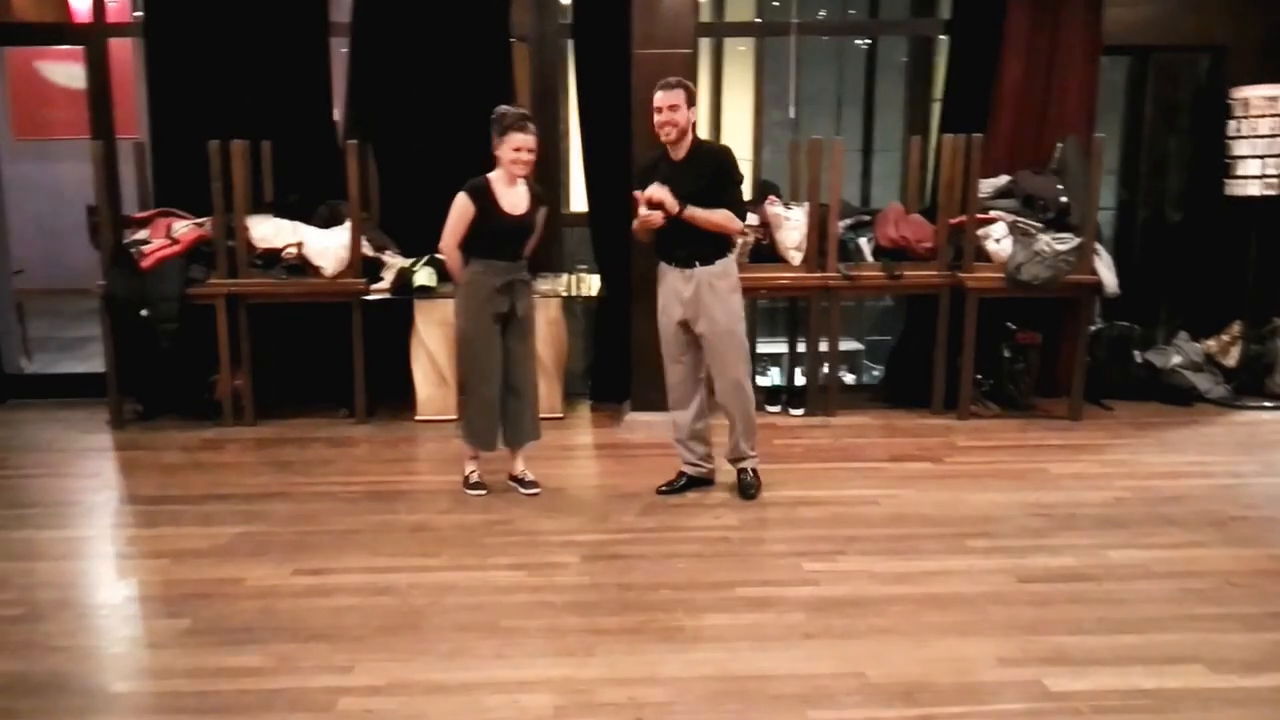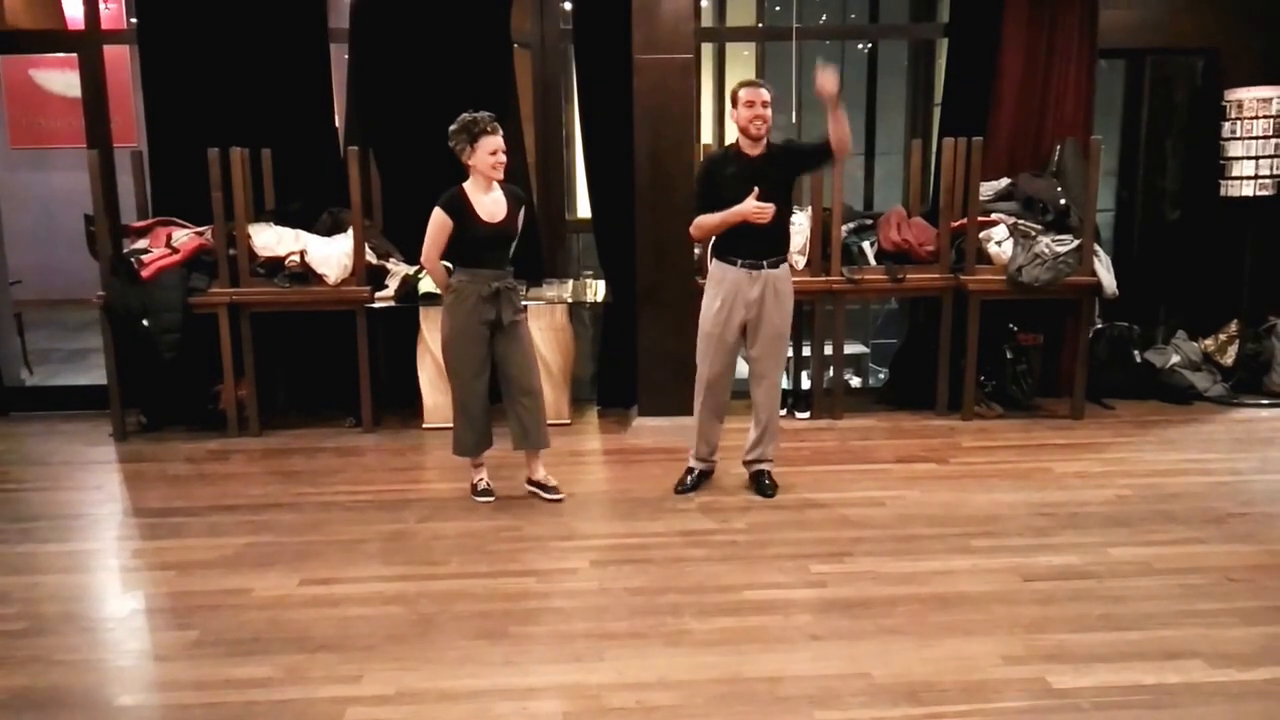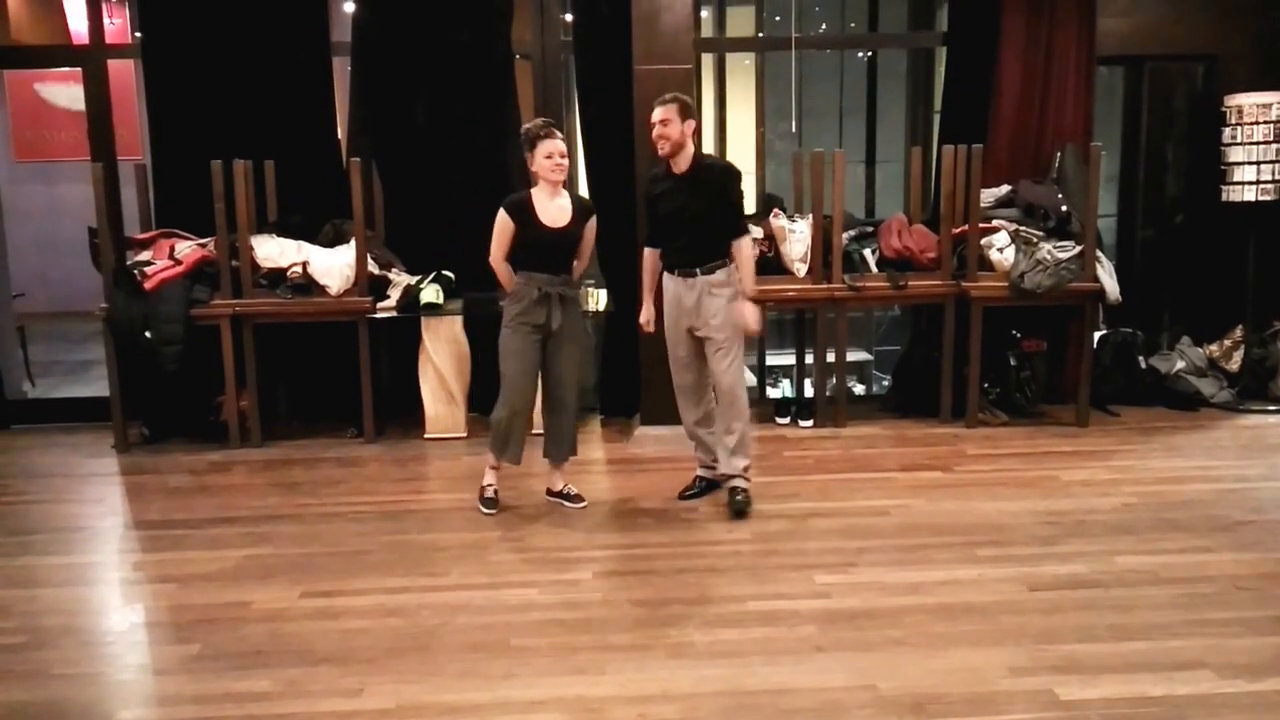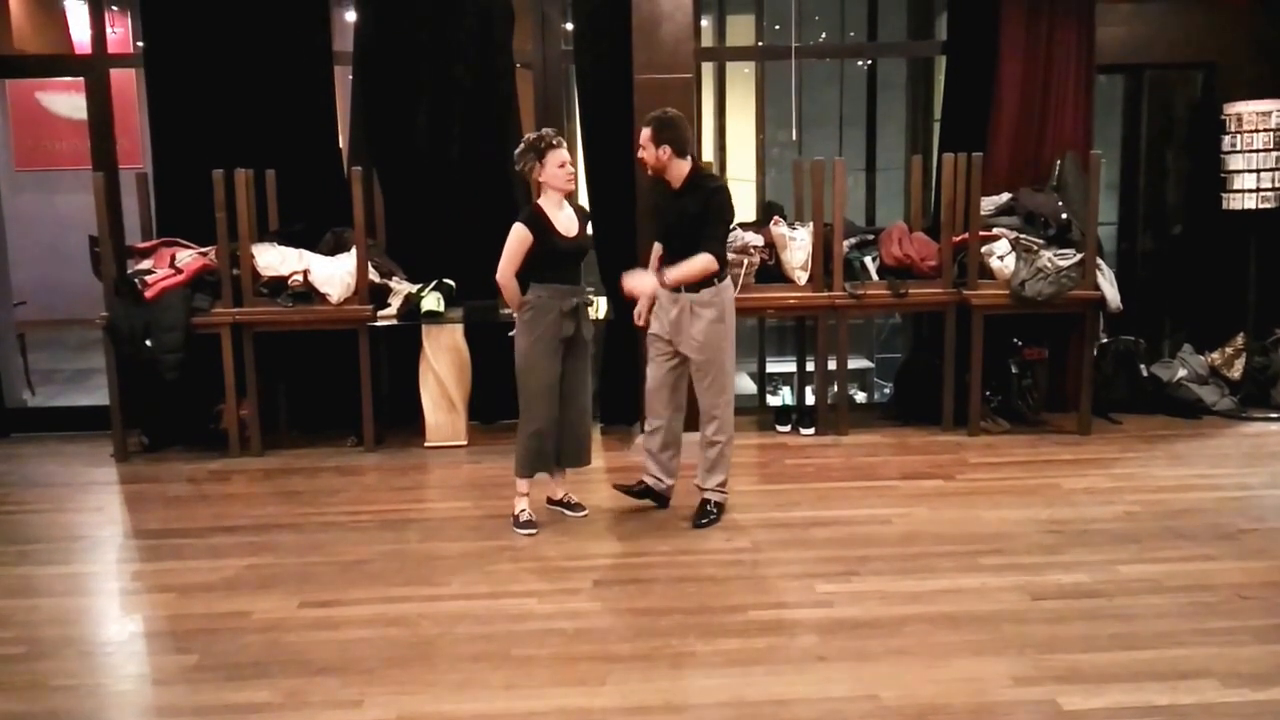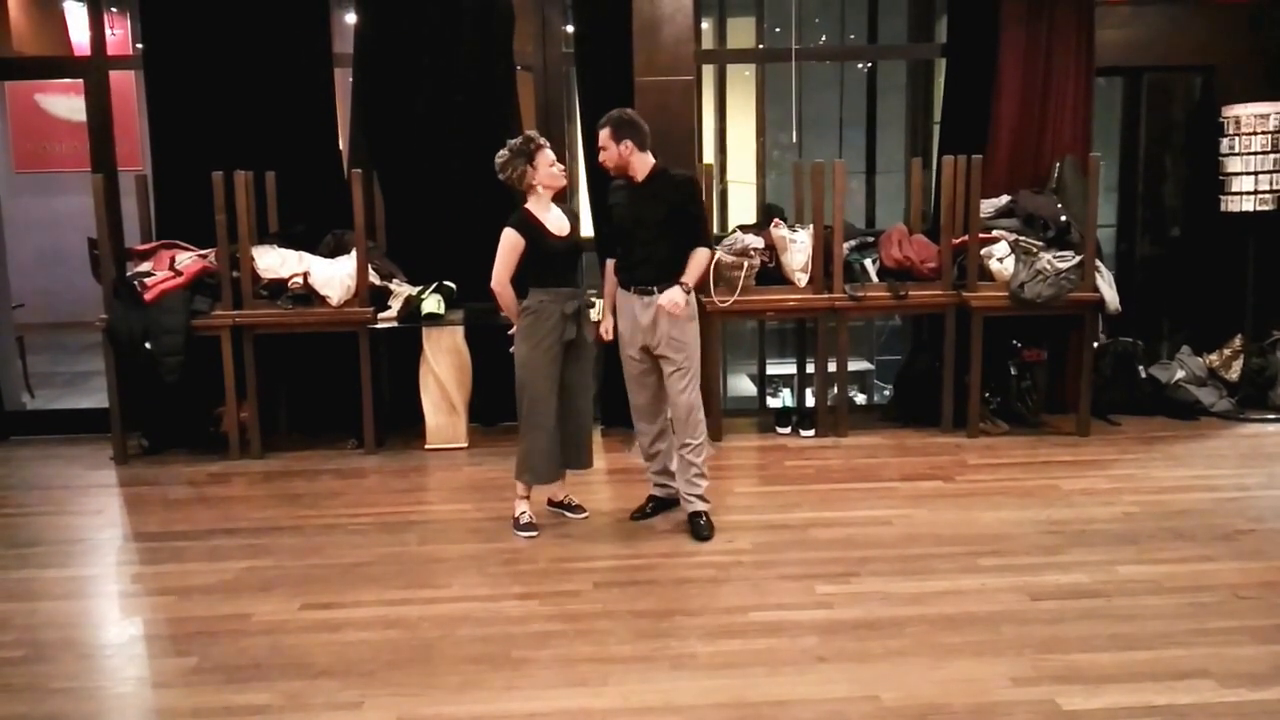
dt=1s
person 1, frame 1
left shoulder: (718, 158)
right shoulder: (650, 169)
left elbow: (735, 223)
right elbow: (643, 234)
left wrist: (679, 208)
right wrist: (644, 221)
left hip: (715, 275)
right hip: (671, 277)
left knee: (731, 372)
right knee: (681, 378)
left ankle: (745, 460)
right ankle: (696, 465)
person 1, frame 2
left shoulder: (787, 155)
right shoulder: (716, 165)
left elbow: (841, 147)
right elbow: (697, 229)
left wrist: (832, 103)
right wrist: (738, 212)
left hip: (774, 278)
right hip: (727, 277)
left knee: (768, 376)
right knee: (712, 372)
left ankle: (760, 461)
right ankle: (701, 459)
person 1, frame 3
left shoulder: (720, 174)
right shoulder: (655, 183)
left elbow: (741, 237)
left wrist: (747, 298)
right wrist: (647, 299)
left hip: (716, 284)
right hip: (674, 287)
left knee: (728, 382)
right knee: (688, 386)
left ankle: (736, 477)
right ankle: (708, 468)
person 1, frame 4
left shoulder: (713, 192)
right shoulder: (661, 188)
left elbow: (710, 258)
left wrist: (658, 279)
right wrist: (649, 293)
left hip: (706, 301)
right hip: (669, 300)
left knee: (714, 402)
right knee: (658, 394)
left ankle: (713, 491)
right ankle: (657, 480)
person 1, frame 5
left shoulder: (681, 186)
right shoulder: (616, 193)
left elbow: (702, 246)
left wrist: (683, 287)
right wrist: (607, 311)
left hip: (670, 304)
right hip: (629, 305)
left knee: (686, 406)
right knee: (645, 407)
left ankle: (695, 501)
right ankle: (663, 487)
person 2, frame 1
left shoulder: (535, 197)
right shoulder: (476, 191)
right elbow: (449, 246)
right wrist: (472, 284)
left hip: (519, 291)
right hip: (480, 293)
left knee: (521, 376)
right knee: (482, 378)
left ankle: (517, 464)
right ankle: (471, 461)
person 2, frame 2
left shoulder: (514, 198)
right shoulder: (452, 203)
right elbow: (430, 259)
right wrist: (458, 292)
left hip: (507, 297)
right hip: (468, 302)
left knee: (525, 382)
right knee: (470, 388)
left ankle: (536, 471)
right ankle: (477, 471)
person 2, frame 3
left shoulder: (583, 208)
right shoulder: (516, 206)
right elbow: (498, 259)
right wrist: (524, 292)
left hip: (566, 306)
right hip: (525, 306)
left knee: (564, 393)
right knee: (516, 394)
left ankle: (556, 480)
right ankle: (491, 474)
person 2, frame 4
left shoulder: (581, 215)
right shoulder: (531, 219)
right elbow: (505, 276)
right wrist: (525, 314)
left hip: (576, 315)
right hip: (542, 317)
left knee: (574, 404)
right knee: (538, 408)
left ankle: (558, 489)
right ankle: (522, 499)
person 2, frame 5
left shoulder: (568, 215)
right shoulder: (521, 223)
right elbow: (499, 283)
left wrist: (576, 308)
right wrist: (520, 321)
left hip: (576, 317)
right hip: (542, 320)
left knee: (574, 405)
right knee: (538, 410)
left ankle: (558, 491)
right ankle: (522, 502)
